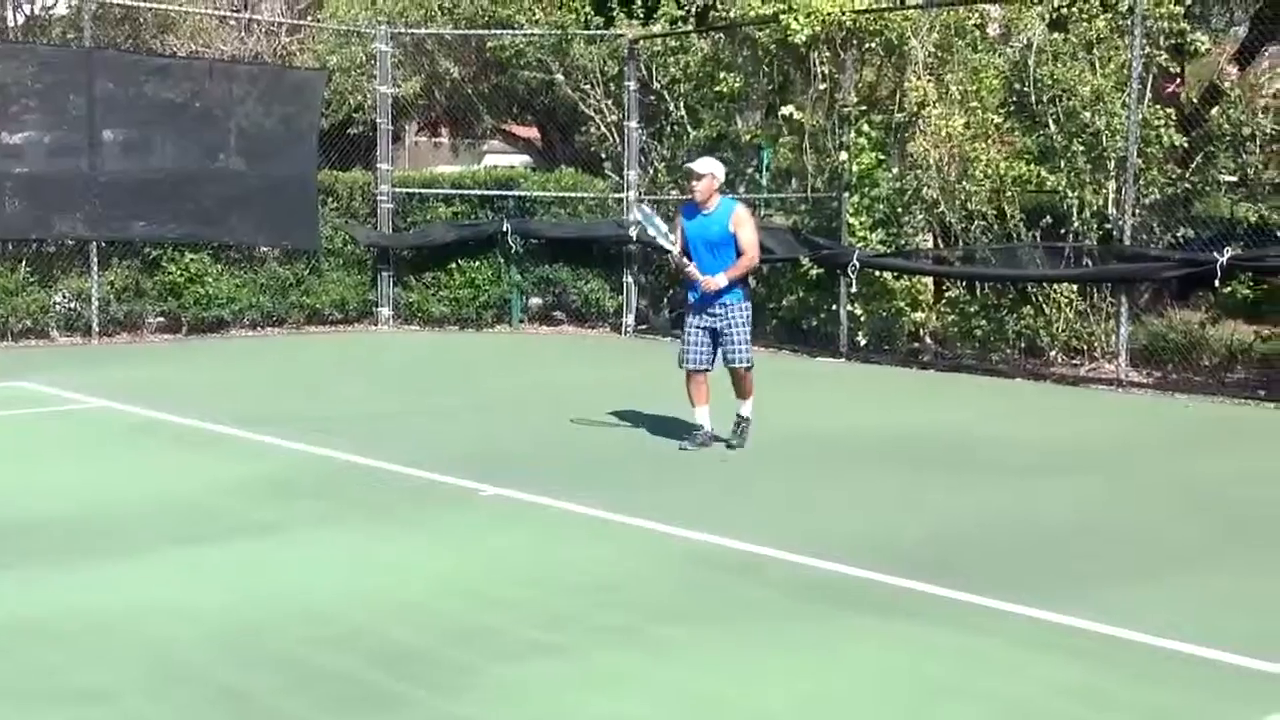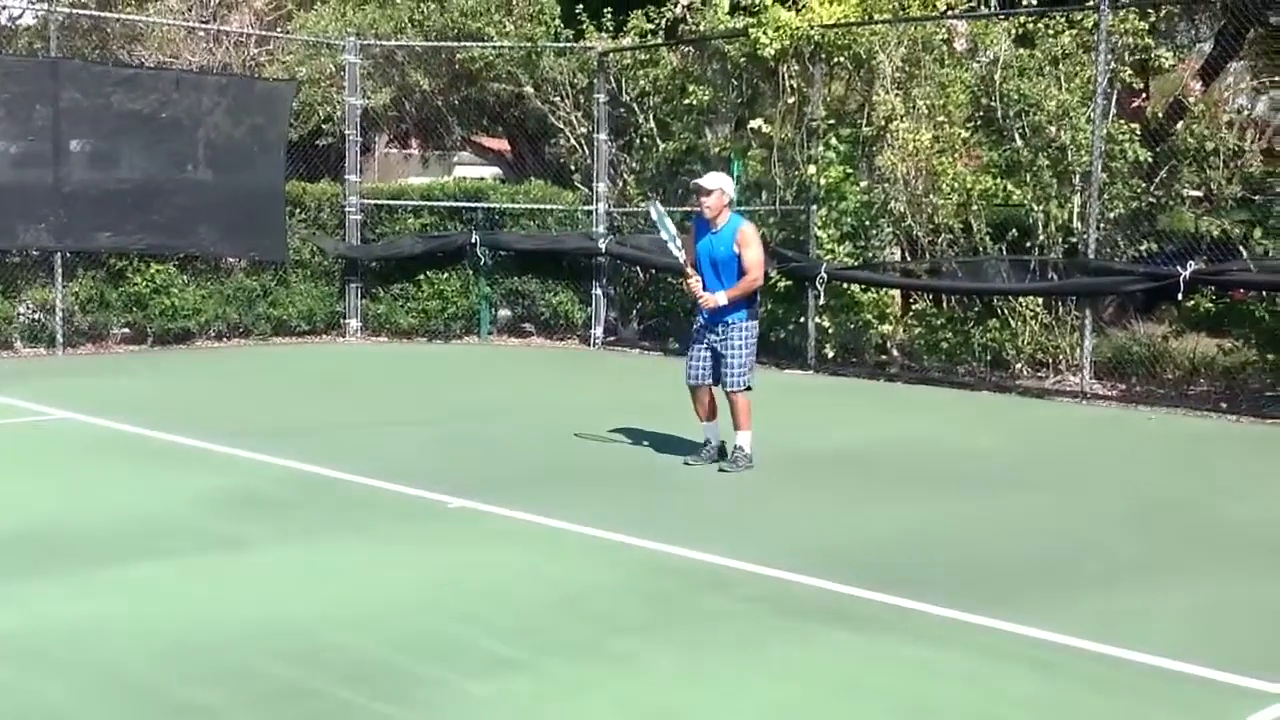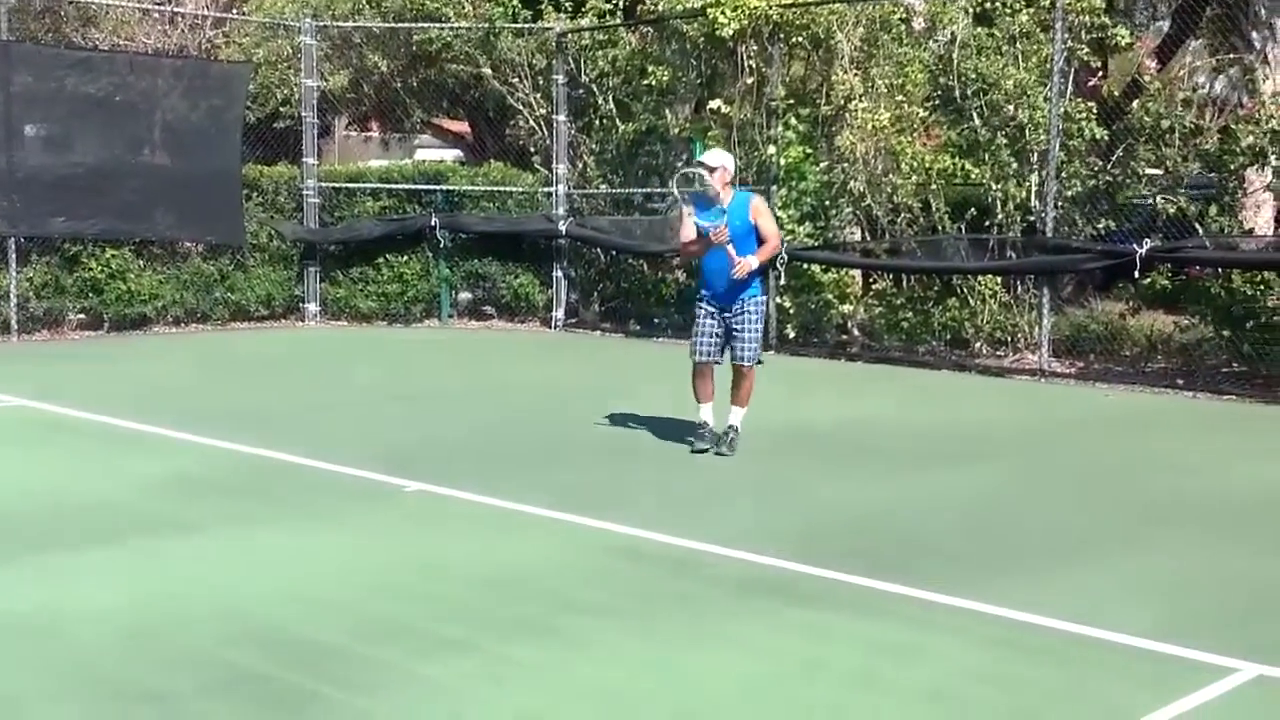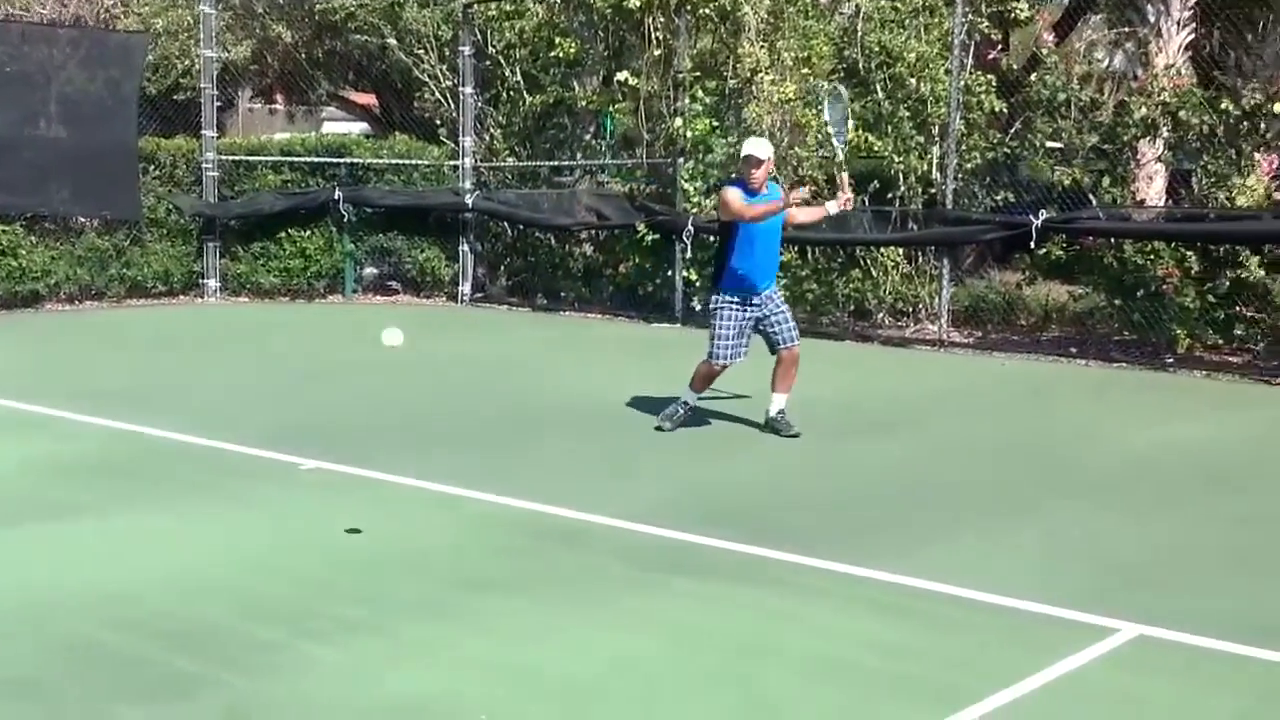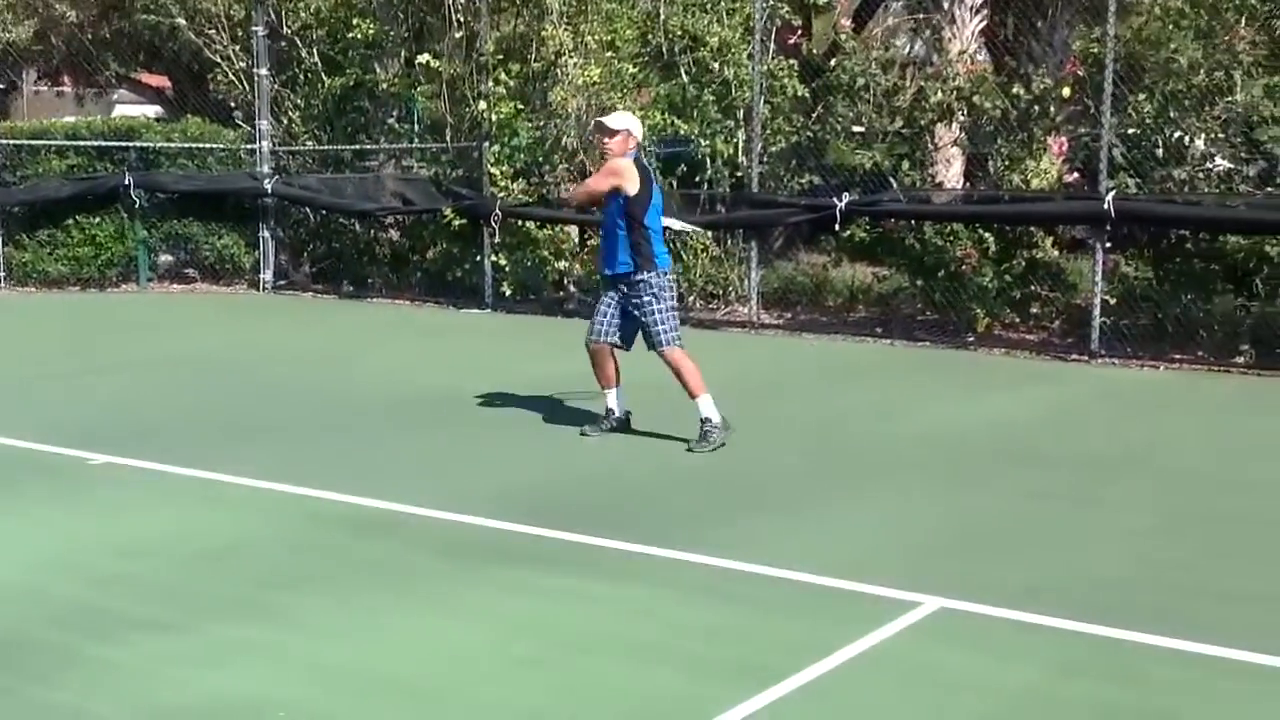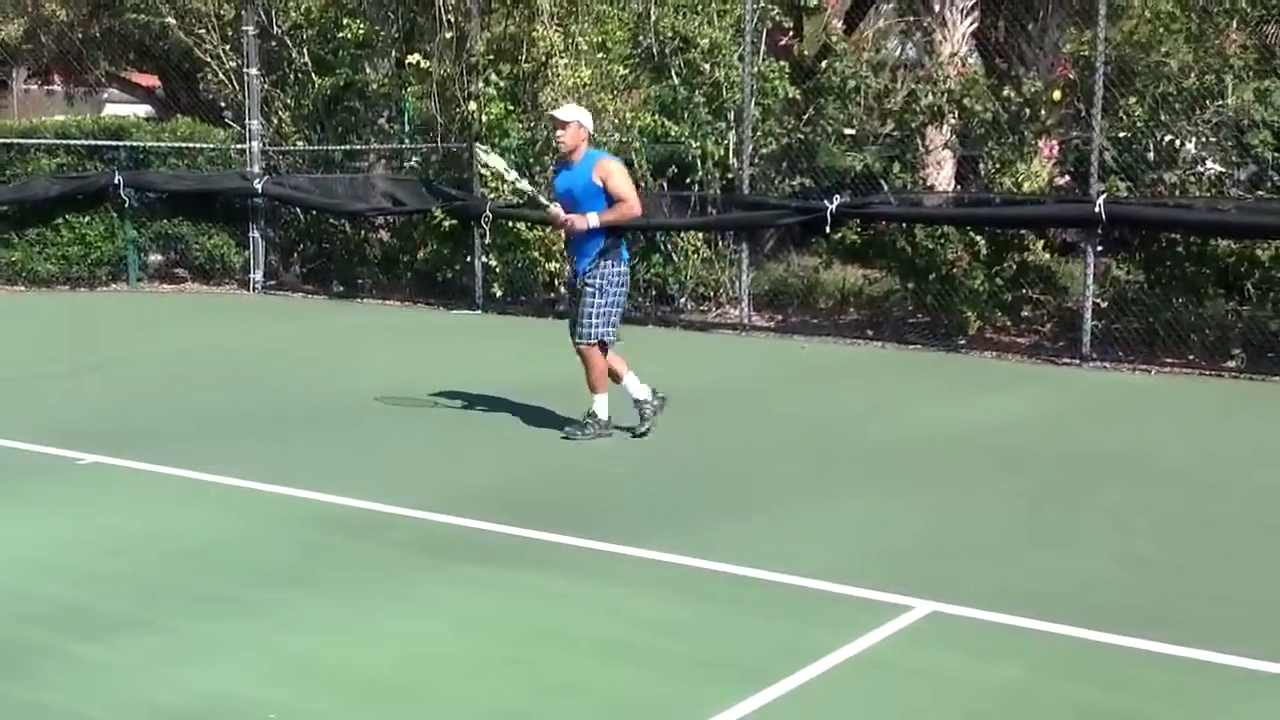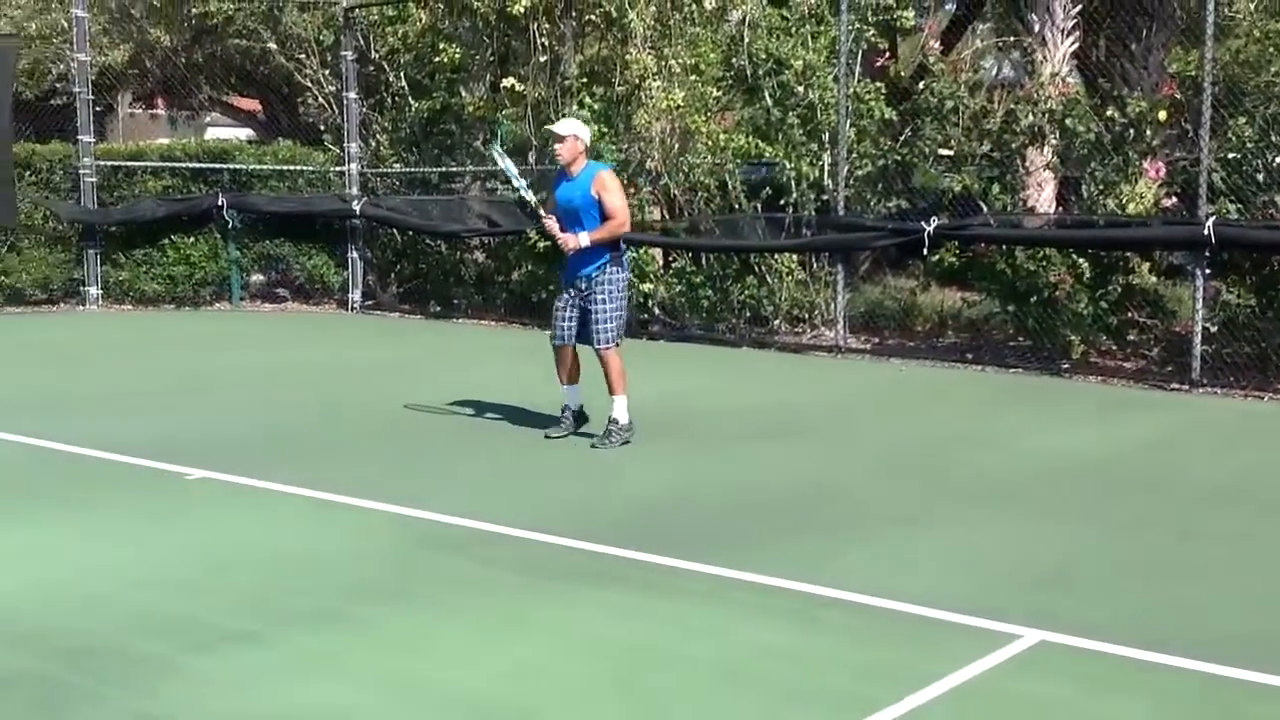
dt=0.7s
person 1, frame 1
left shoulder: (736, 212)
right shoulder: (684, 214)
left elbow: (752, 256)
right elbow: (677, 253)
left wrist: (721, 279)
left hip: (733, 301)
right hip: (697, 303)
left knee: (739, 365)
right knee: (694, 367)
left ankle: (744, 416)
right ankle: (703, 429)
person 1, frame 2
left shoulder: (743, 231)
right shoulder: (697, 228)
left elbow: (756, 277)
right elbow: (691, 265)
left wrist: (721, 297)
right wrist: (693, 280)
left hip: (738, 320)
right hip: (706, 320)
left knee: (735, 386)
right knee: (697, 383)
left ankle: (743, 450)
right ankle: (713, 443)
person 1, frame 3
left shoulder: (753, 203)
left elbow: (774, 241)
right elbow: (684, 250)
left wrist: (754, 260)
right wrist: (708, 242)
left hip: (748, 298)
right hip: (710, 299)
left knee: (745, 365)
right knee: (703, 363)
left ankle: (733, 427)
right ankle: (704, 424)
person 1, frame 4
left shoulder: (776, 191)
right shoulder: (730, 193)
left elbow: (794, 216)
right elbow: (747, 214)
left wrist: (833, 206)
right wrist: (783, 202)
left hip: (767, 293)
right hip: (731, 295)
left knee: (790, 352)
right knee: (718, 362)
left ankle: (775, 413)
right ankle: (686, 404)
person 1, frame 5
left shoulder: (621, 166)
right shoulder: (634, 171)
left elbow: (576, 196)
left wrist: (586, 183)
left hip: (649, 276)
right hip: (622, 278)
left knee: (668, 349)
right knee: (597, 342)
left ankle: (713, 421)
right ankle: (616, 414)
person 1, frame 6
left shoulder: (604, 165)
right shoulder: (561, 171)
left elbow: (633, 207)
left wrist: (590, 220)
right wrist: (558, 217)
left hip: (607, 266)
right hip: (582, 268)
left knee: (589, 343)
right knee: (593, 346)
left ankle: (600, 416)
right ankle: (645, 398)
person 1, frame 7
left shoulder: (602, 177)
right shoulder: (559, 180)
left elbow: (622, 222)
left wrist: (581, 239)
right wrist: (551, 225)
left hip: (606, 273)
right hip: (574, 275)
left knee: (604, 345)
right knee: (562, 342)
left ankle: (619, 421)
right ankle: (573, 410)
